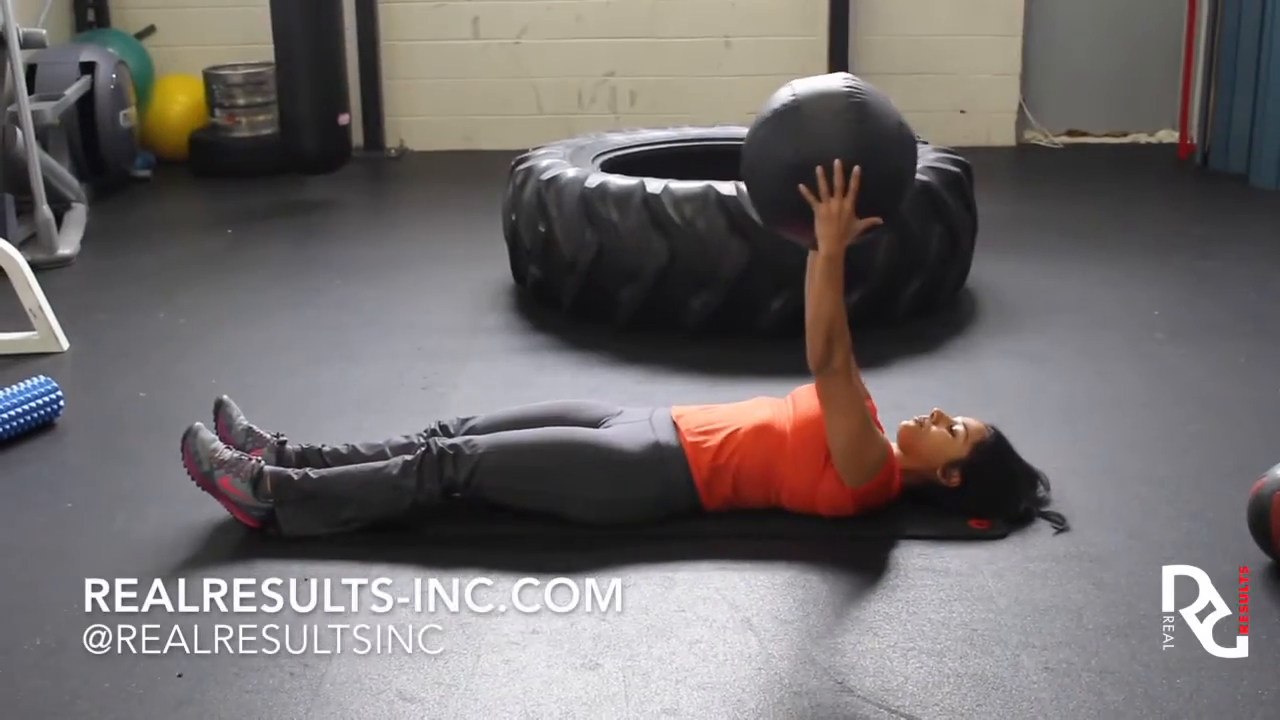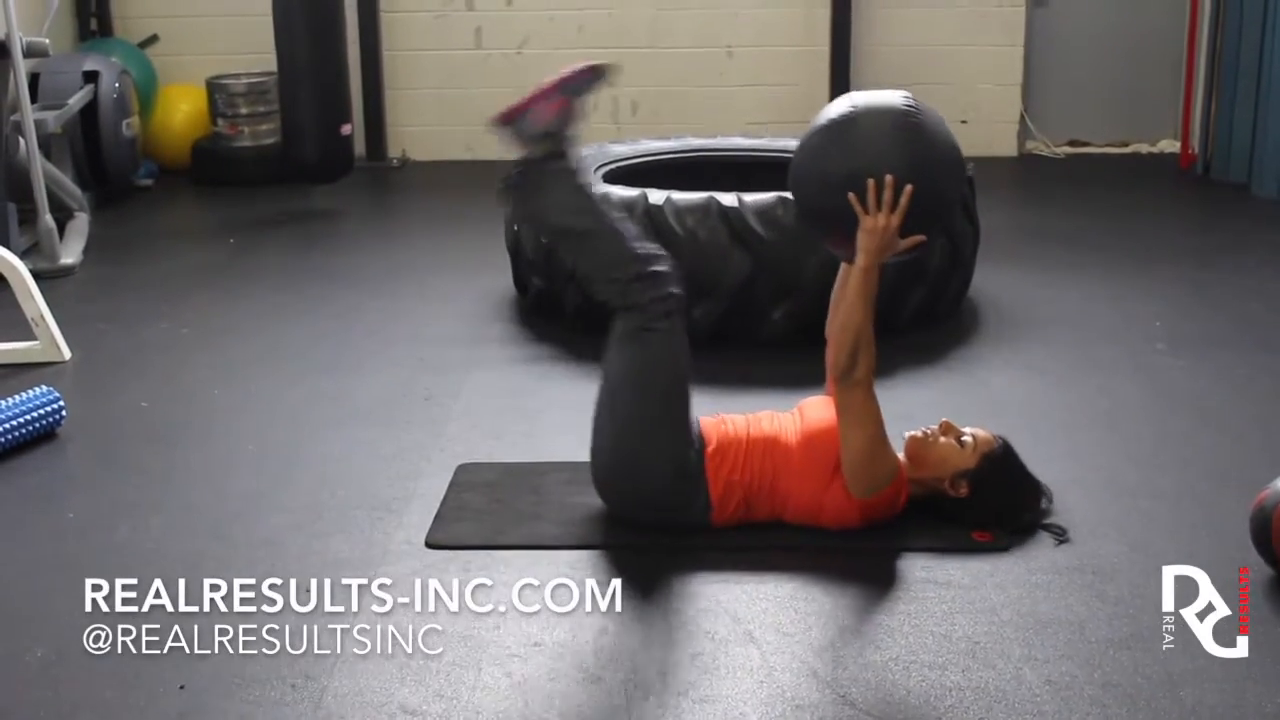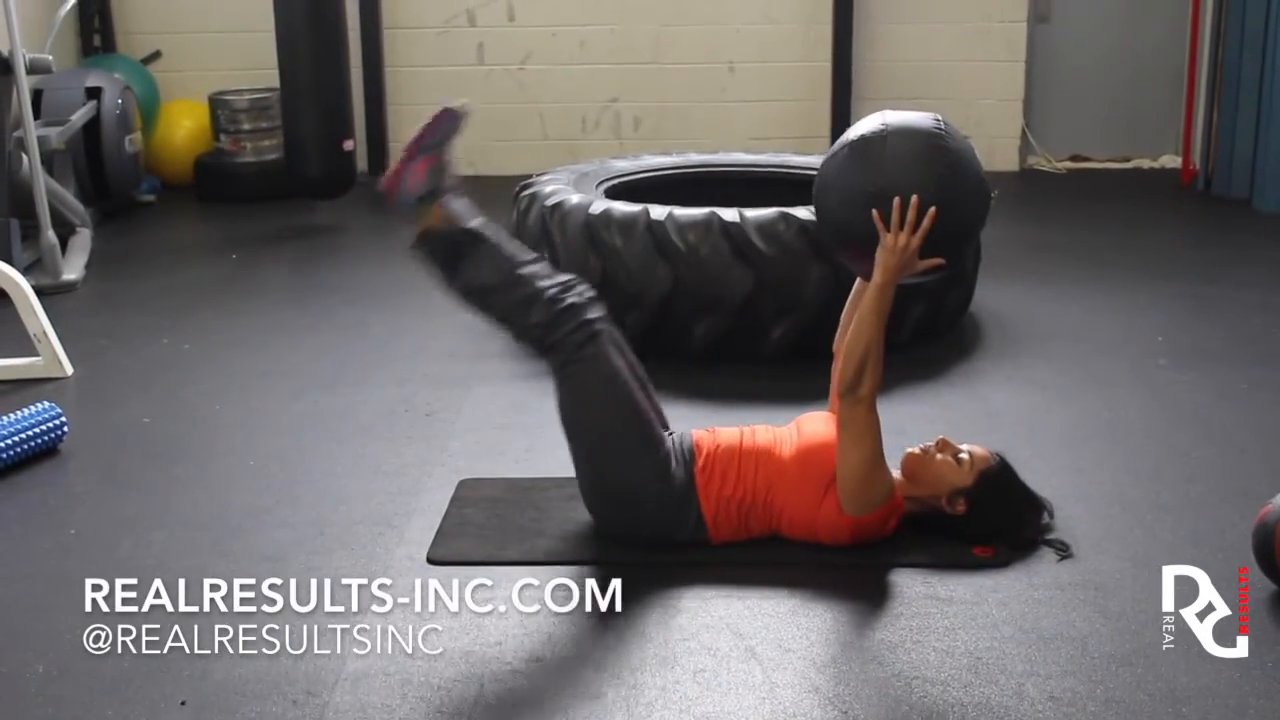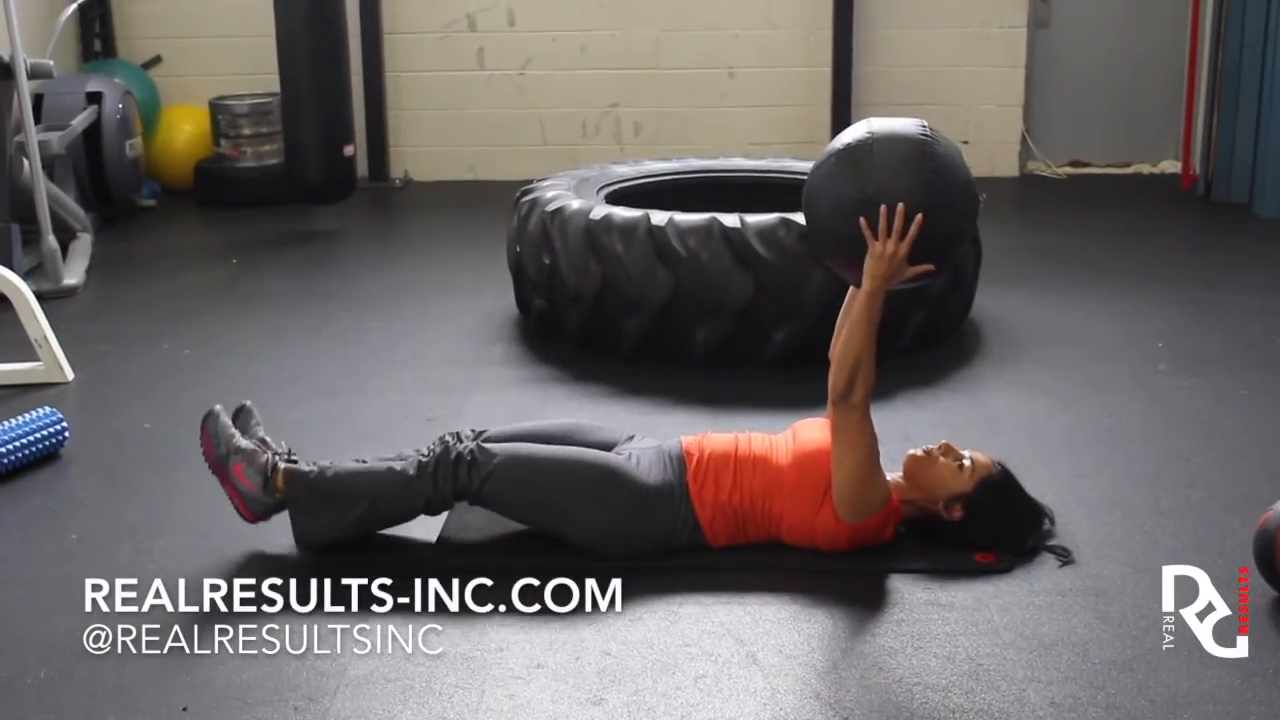
dt=1s
person 1, frame 1
left shoulder: (872, 475)
right shoulder: (865, 435)
left elbow: (828, 359)
right elbow: (834, 362)
left wrist: (831, 245)
right wrist: (824, 241)
left hip: (651, 477)
right hip: (657, 433)
left knee: (449, 469)
right knee: (453, 433)
left ankle: (273, 497)
right ankle: (283, 459)
person 1, frame 2
left shoulder: (879, 487)
right shoulder: (881, 468)
left elbow: (850, 374)
right elbow: (844, 360)
left wrist: (869, 259)
right wrist: (858, 244)
left hip: (662, 488)
right hip: (678, 460)
left knee: (648, 295)
right knee: (638, 290)
left ankle: (541, 156)
right ankle: (540, 165)
person 1, frame 3
left shoulder: (872, 509)
right shoulder: (881, 486)
left elbow: (854, 387)
right elbow: (847, 358)
left wrist: (884, 278)
right wrist: (874, 272)
left hip: (657, 498)
right hip: (675, 466)
left knee: (574, 321)
right knee: (575, 321)
left ankle: (434, 213)
right ankle: (441, 217)
person 1, frame 4
left shoulder: (869, 513)
right shoulder: (877, 482)
left elbow: (850, 397)
right elbow: (841, 370)
left wrist: (876, 285)
right wrist: (863, 275)
left hip: (650, 508)
right hip: (658, 465)
left knee: (461, 468)
right knee: (471, 443)
left ankle: (279, 489)
right ankle: (286, 475)
